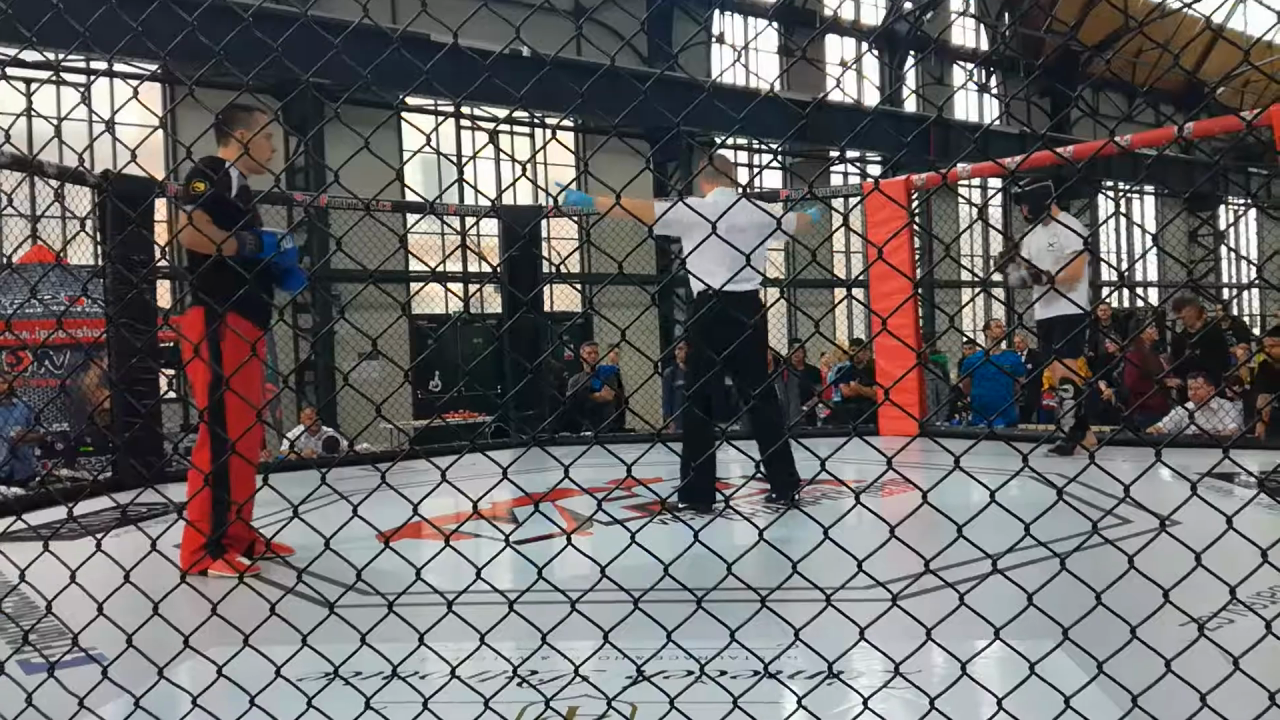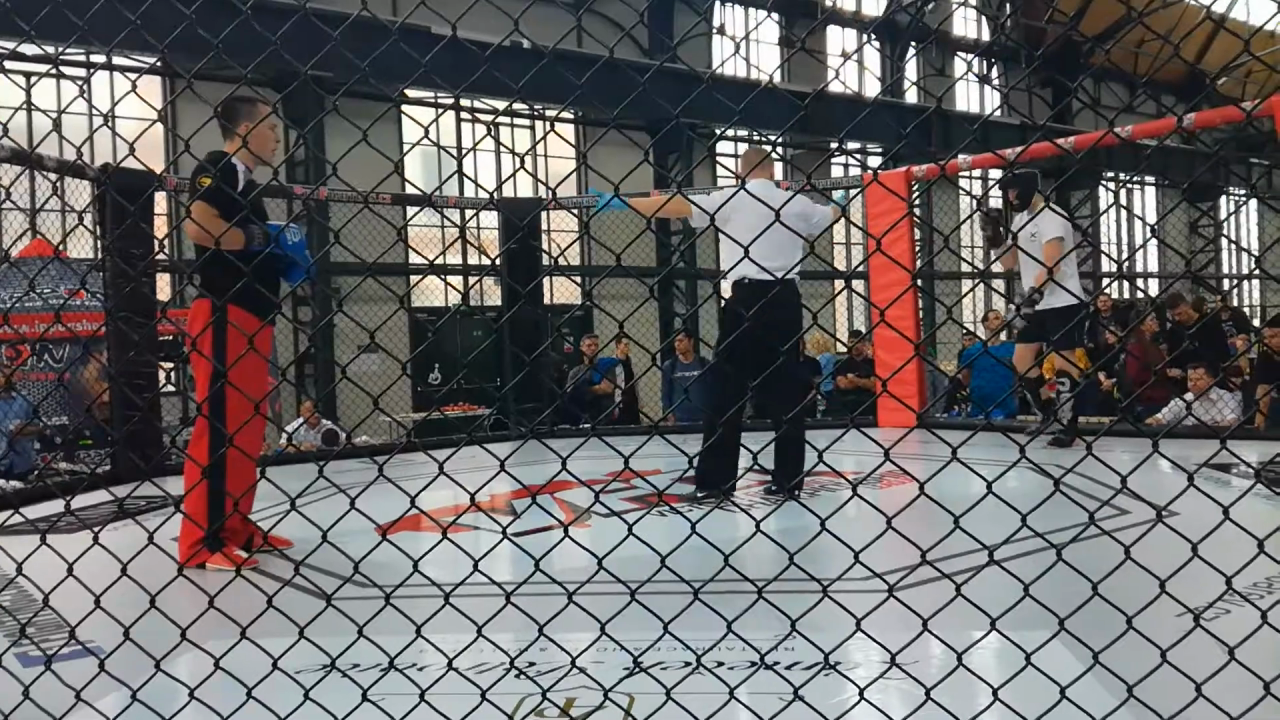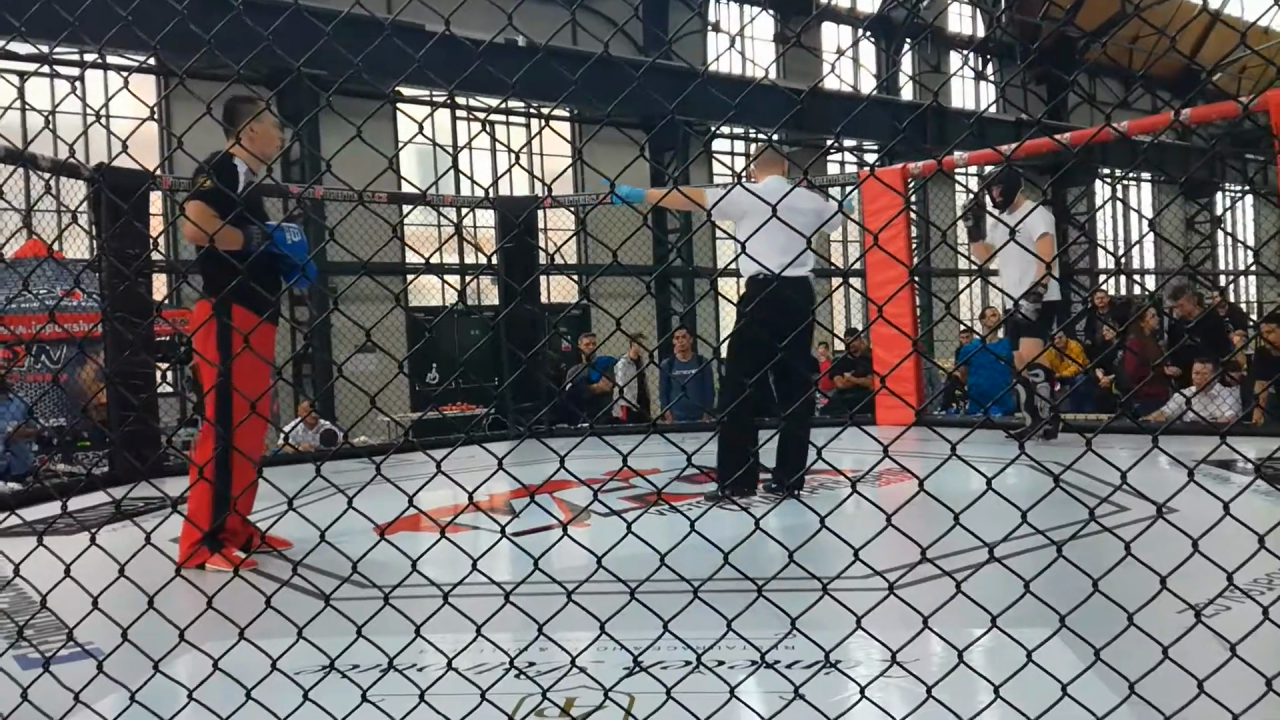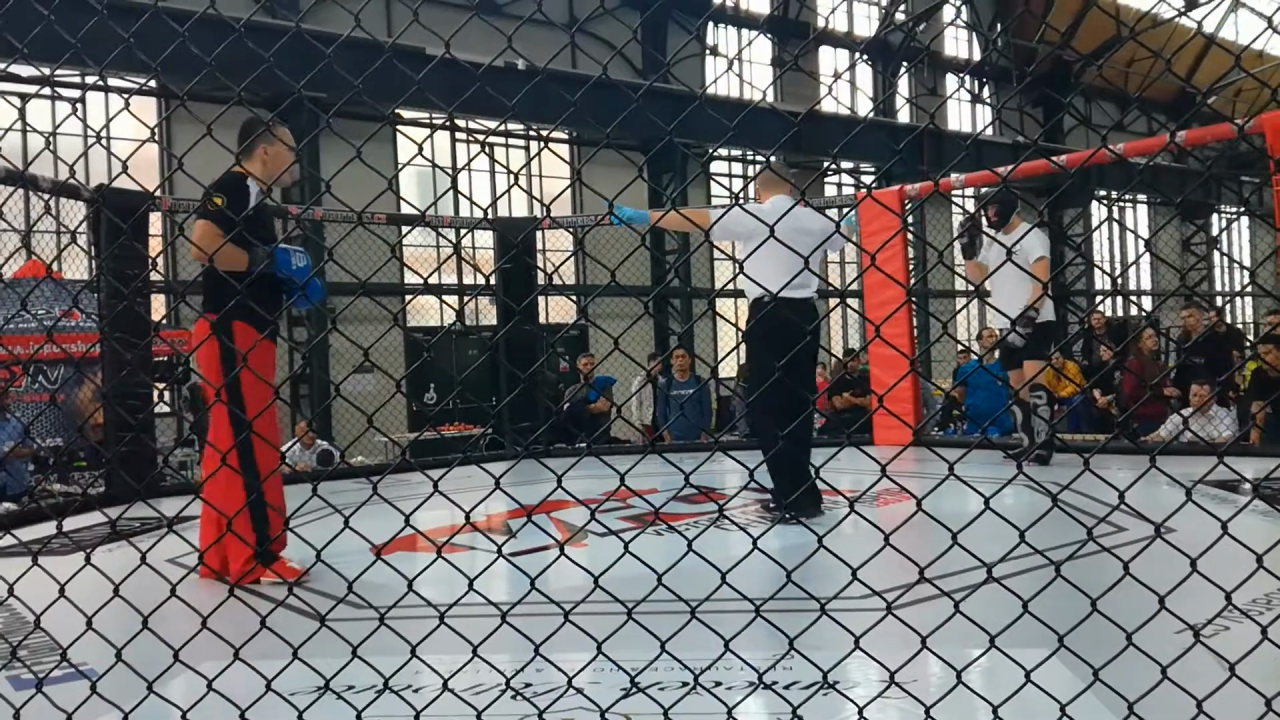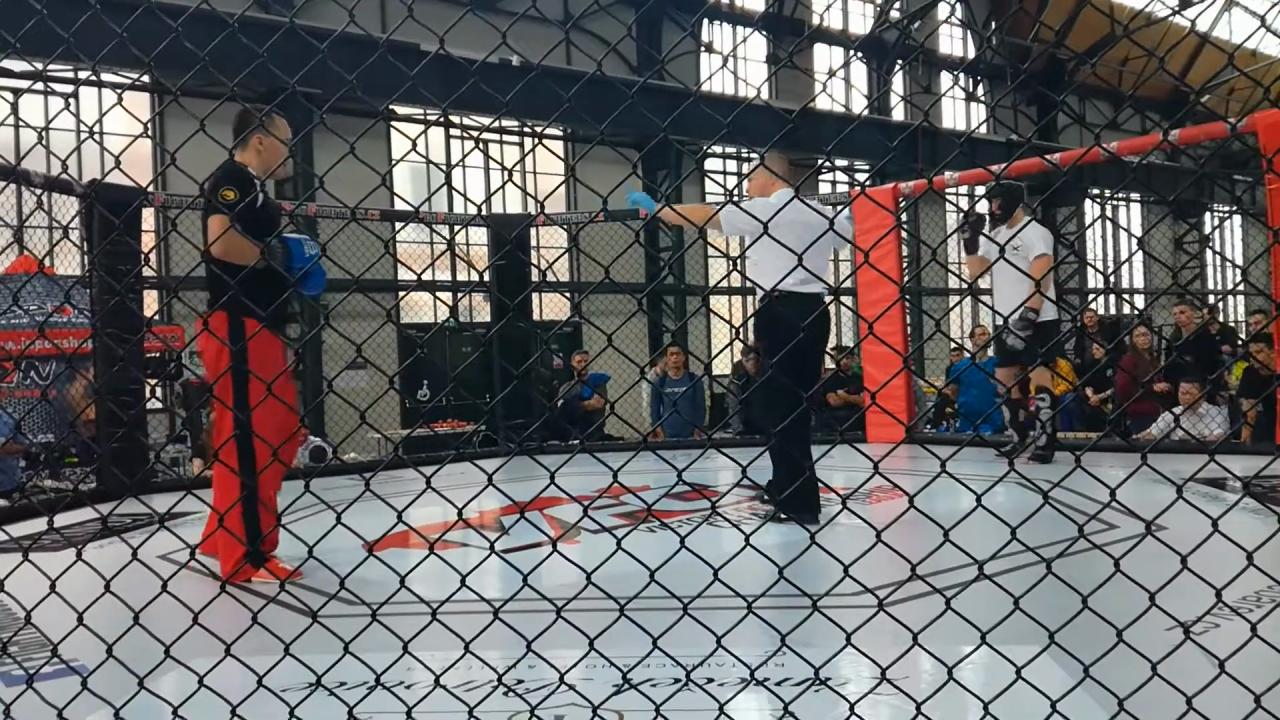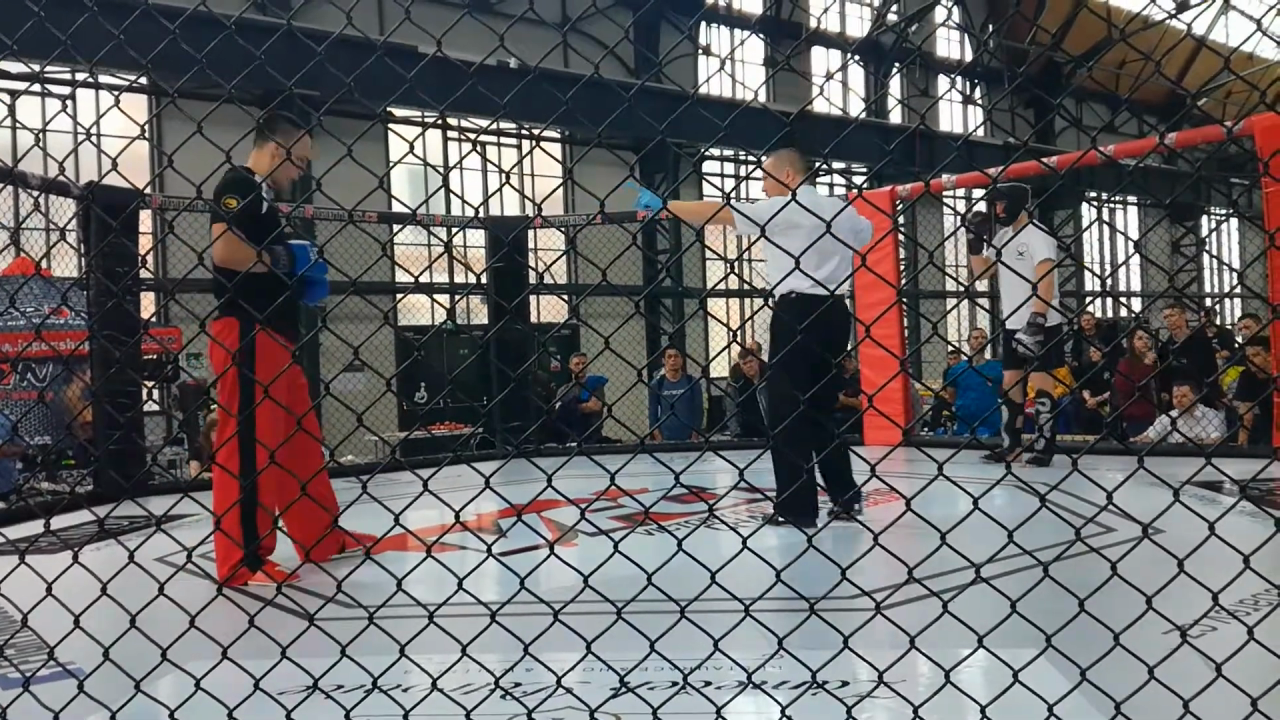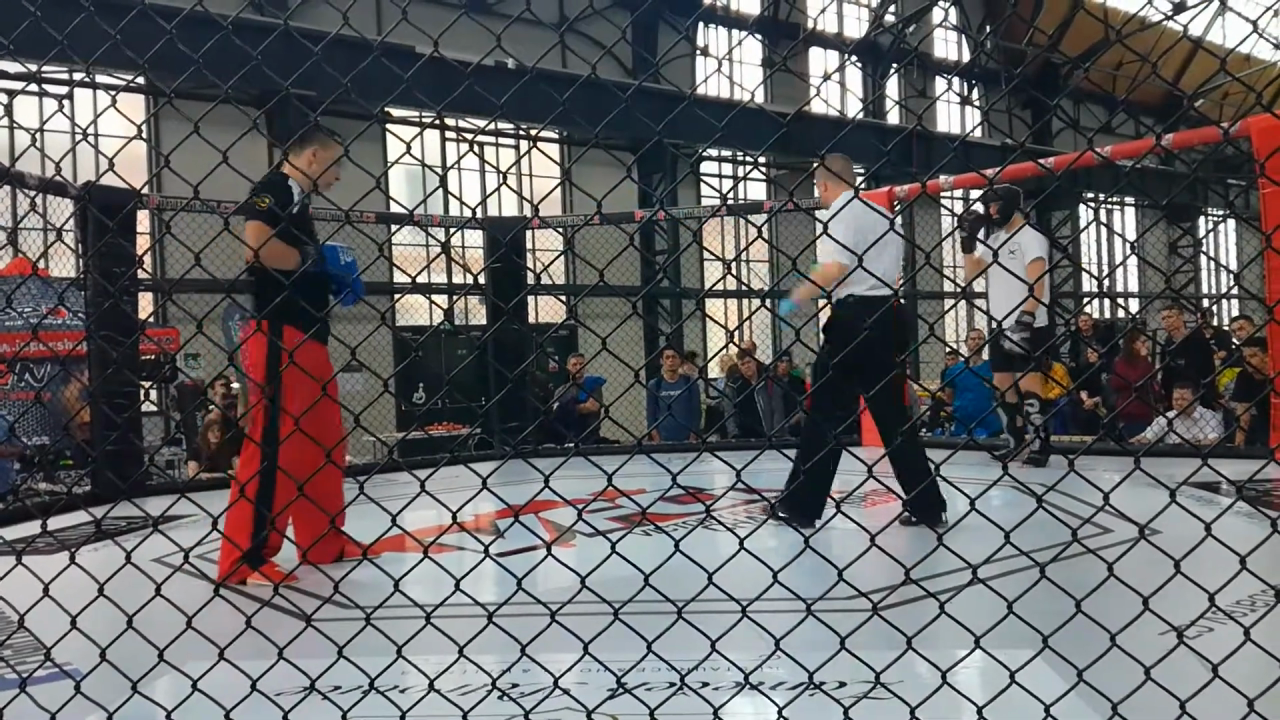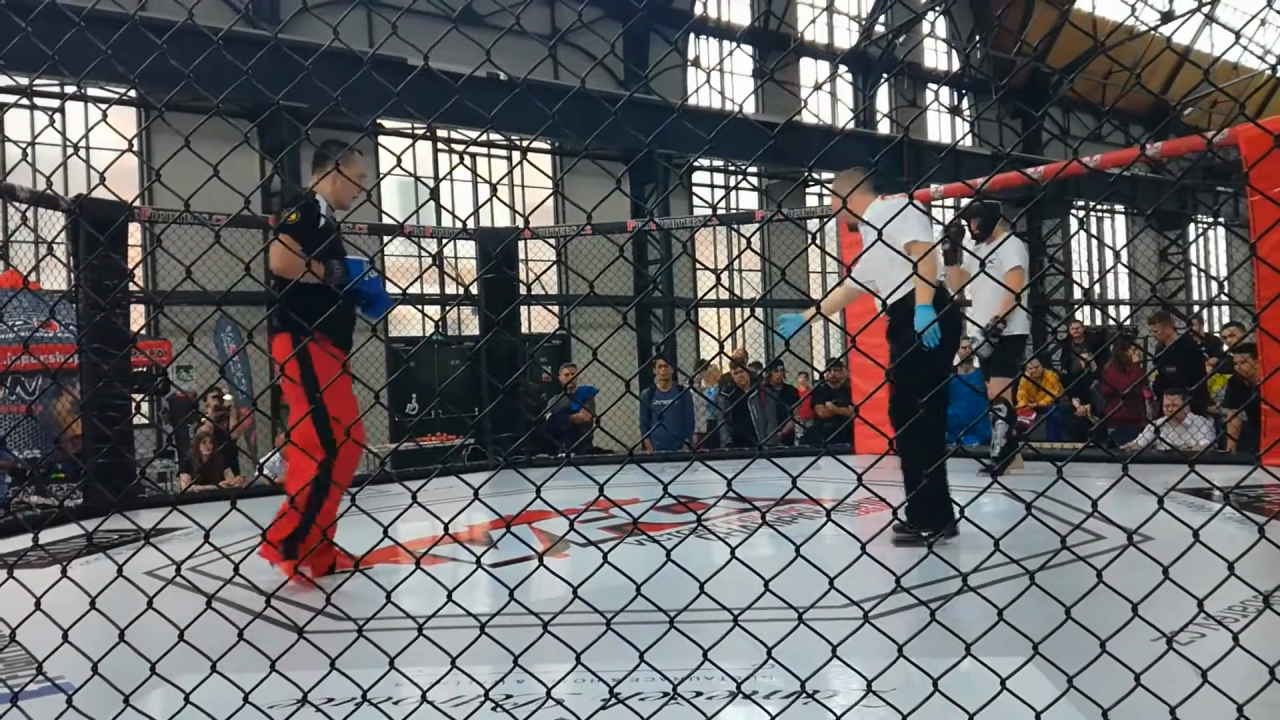
dt=0.4s
person 1, frame 1
left shoulder: (239, 187)
right shoulder: (213, 173)
right elbow: (189, 232)
left wrist: (279, 267)
right wrist: (255, 244)
left hip: (244, 325)
right hip: (219, 323)
left knee: (246, 432)
right knee: (222, 430)
left ankle: (236, 533)
right ankle: (204, 547)
person 1, frame 2
left shoulder: (244, 181)
right shoulder: (218, 167)
right elbow: (196, 225)
left wrist: (285, 260)
right wrist: (262, 237)
left hip: (251, 318)
right hip: (224, 315)
left knee: (248, 425)
right knee: (220, 423)
left ankle: (235, 526)
right ankle: (202, 539)
person 1, frame 3
left shoulder: (246, 181)
right shoulder: (222, 167)
right elbow: (196, 226)
left wrist: (286, 261)
right wrist: (261, 238)
left hip: (253, 317)
right hip: (227, 316)
left knee: (249, 424)
right knee: (229, 424)
left ankle: (233, 528)
right ankle: (203, 540)
person 1, frame 4
left shoulder: (254, 199)
right shoulder: (233, 186)
right elbow: (202, 245)
left wrist: (293, 282)
right wrist: (266, 260)
left hip: (250, 335)
right hip: (231, 333)
left knee: (229, 444)
right knee: (249, 442)
left ankle: (221, 555)
right ankle: (254, 556)
person 1, frame 5
left shoulder: (254, 189)
right shoulder: (232, 179)
right elbow: (221, 242)
left wrist: (293, 267)
right wrist: (278, 253)
left hip: (262, 331)
right hip: (238, 329)
left knee: (283, 433)
right knee: (247, 438)
left ankle: (226, 534)
right ankle: (245, 555)
person 1, frame 6
left shoulder: (262, 195)
right shoulder: (240, 185)
right elbow: (224, 249)
left wrist: (301, 277)
right wrist: (282, 259)
left hip: (274, 335)
right hip: (247, 334)
left knee: (300, 436)
right knee: (249, 443)
left ankle: (323, 536)
right ankle: (242, 560)
person 1, frame 7
left shoulder: (299, 201)
right shoulder: (274, 188)
right elbow: (257, 246)
left wrist: (338, 278)
right wrist: (316, 259)
left hip: (306, 336)
right hip: (279, 335)
left knee: (324, 440)
right knee: (274, 441)
left ankle: (324, 539)
right ankle: (245, 557)
person 1, frame 8
left shoulder: (325, 220)
right shoulder: (303, 206)
right elbow: (281, 262)
left wrist: (362, 293)
right wrist: (341, 272)
left hip: (326, 347)
right hip: (304, 345)
left knee: (318, 447)
right knee: (336, 444)
left ankle: (311, 547)
right ankle: (287, 539)
person 2, frame 1
left shoulder: (695, 211)
right shoulder: (761, 212)
left elbow: (643, 211)
right elbow: (796, 223)
left wrist: (590, 202)
right wrist: (811, 213)
left hip: (713, 310)
right hip: (750, 309)
left knee: (700, 402)
right knee: (762, 399)
left ankle: (697, 493)
right ankle: (784, 485)
person 2, frame 2
left shoulder: (731, 200)
right shoulder: (797, 204)
left elbow: (678, 207)
right elbow: (831, 215)
left wrist: (624, 203)
right wrist: (839, 205)
left hip: (748, 298)
right hip: (786, 299)
left knee: (728, 390)
right knee: (789, 390)
left ankle: (714, 482)
right ankle: (788, 479)
person 2, frame 3
left shoulder: (746, 196)
right shoulder: (811, 201)
left elbow: (692, 199)
right elbow: (839, 216)
left wrist: (639, 194)
right wrist: (845, 204)
left hip: (763, 295)
right hip: (800, 295)
left knee: (741, 385)
right knee: (796, 386)
left ankle: (736, 478)
right ankle: (789, 476)
person 2, frame 4
left shoulder: (752, 216)
right shoulder: (815, 220)
left elbow: (697, 220)
right elbow: (841, 236)
left wrist: (642, 216)
left hip: (769, 316)
right hip: (805, 316)
left knee: (768, 409)
right knee: (798, 406)
left ankle: (800, 498)
right ankle: (790, 495)
person 2, frame 5
left shoulder: (764, 209)
right shoulder: (820, 213)
left elbow: (706, 216)
right elbow: (847, 232)
left wrist: (654, 207)
right wrist: (849, 220)
left hip: (780, 311)
right hip: (814, 311)
left knee: (782, 406)
right knee: (798, 404)
left ankle: (799, 502)
right ankle: (784, 489)
person 2, frame 6
left shoulder: (784, 210)
right shoulder: (844, 209)
left elbow: (720, 213)
right elbow: (866, 234)
left wrist: (663, 204)
left hip: (797, 313)
right hip: (836, 313)
left knee: (787, 410)
right knee: (825, 406)
left ankle: (797, 507)
right ankle: (844, 495)
person 2, frame 7
left shoulder: (841, 213)
right shoulder: (881, 214)
left elbow: (833, 272)
left wrist: (794, 297)
left hip: (861, 320)
right hip: (888, 316)
left knee: (825, 413)
right knee: (893, 414)
left ankle: (801, 506)
right ankle: (926, 506)
person 2, frame 8
left shoulder: (895, 209)
right shoulder: (873, 235)
left elbow: (924, 250)
right elbow: (846, 290)
left wrist: (924, 307)
right wrist: (803, 318)
left hip: (925, 316)
right hip: (911, 321)
left knee: (913, 416)
right knee: (920, 416)
left ankle: (931, 514)
right ankle: (926, 513)
person 3, frame 1
left shoulder: (1069, 227)
right shoulder: (1032, 233)
left elbow: (1073, 273)
right elbow: (1027, 271)
left wrist: (1036, 277)
right wrist: (1015, 270)
left hip: (1070, 312)
right hip: (1044, 314)
left knee: (1065, 371)
right knee: (1057, 375)
left ankle: (1070, 435)
right ankle: (1083, 431)
person 3, frame 2
left shoulder: (1050, 217)
right shoulder: (1018, 220)
left elbow: (1050, 264)
right elbow: (1009, 263)
left wrist: (1029, 297)
right wrist: (994, 237)
left hip: (1063, 303)
right hip: (1036, 306)
left knee: (1062, 363)
right knee: (1022, 361)
left ankle: (1067, 427)
right ankle: (1048, 409)
person 3, frame 3
left shoulder: (1036, 213)
right shoulder: (998, 220)
left elbow: (1047, 258)
right elbow: (983, 258)
left wrist: (1035, 295)
right wrist: (974, 226)
left hip: (1040, 300)
right hip: (1014, 303)
left knee: (1032, 356)
right knee: (1020, 362)
left ankle: (1048, 417)
right ankle: (1032, 422)
person 3, frame 4
left shoulder: (1031, 235)
right shoulder: (991, 241)
left elbow: (1041, 282)
right elbow: (976, 278)
left wrist: (1028, 318)
right wrist: (968, 244)
left hip: (1036, 322)
right hip: (1007, 324)
left knee: (1033, 377)
right knee: (1017, 382)
left ankle: (1043, 443)
right ankle: (1029, 443)
person 3, frame 5
left shoulder: (1034, 232)
right shoulder: (995, 235)
left elbow: (1041, 279)
right elbow: (976, 273)
left wrist: (1028, 317)
right wrist: (970, 240)
left hip: (1038, 320)
right hip: (1007, 321)
left knee: (1039, 378)
right knee: (1007, 381)
left ankle: (1044, 443)
right ankle: (1023, 438)
person 3, frame 6
left shoulder: (1037, 235)
right shoulder: (1000, 236)
left elbow: (1045, 283)
right elbow: (981, 273)
left wrist: (1035, 323)
right wrist: (974, 239)
left hip: (1041, 324)
right hip: (1013, 324)
left knee: (1040, 381)
right knee: (1010, 384)
left ankle: (1043, 448)
right ankle: (1011, 445)
person 3, frame 7
left shoulder: (1029, 236)
right shoulder: (993, 239)
left elbow: (1037, 282)
right elbow: (972, 273)
left wrist: (1024, 321)
right wrist: (967, 239)
left hip: (1028, 325)
right hip: (1002, 325)
left knee: (1027, 382)
right knee: (1003, 385)
left ankle: (1039, 446)
right ankle: (1018, 443)
person 3, frame 8
left shoulder: (1010, 245)
right shoulder: (976, 250)
left elbow: (1013, 289)
right elbow: (957, 285)
left wrist: (996, 325)
right wrist: (951, 251)
left hip: (1009, 331)
right hip: (987, 332)
left knee: (999, 391)
right knee: (993, 394)
left ankle: (999, 456)
right ankle: (1010, 452)
